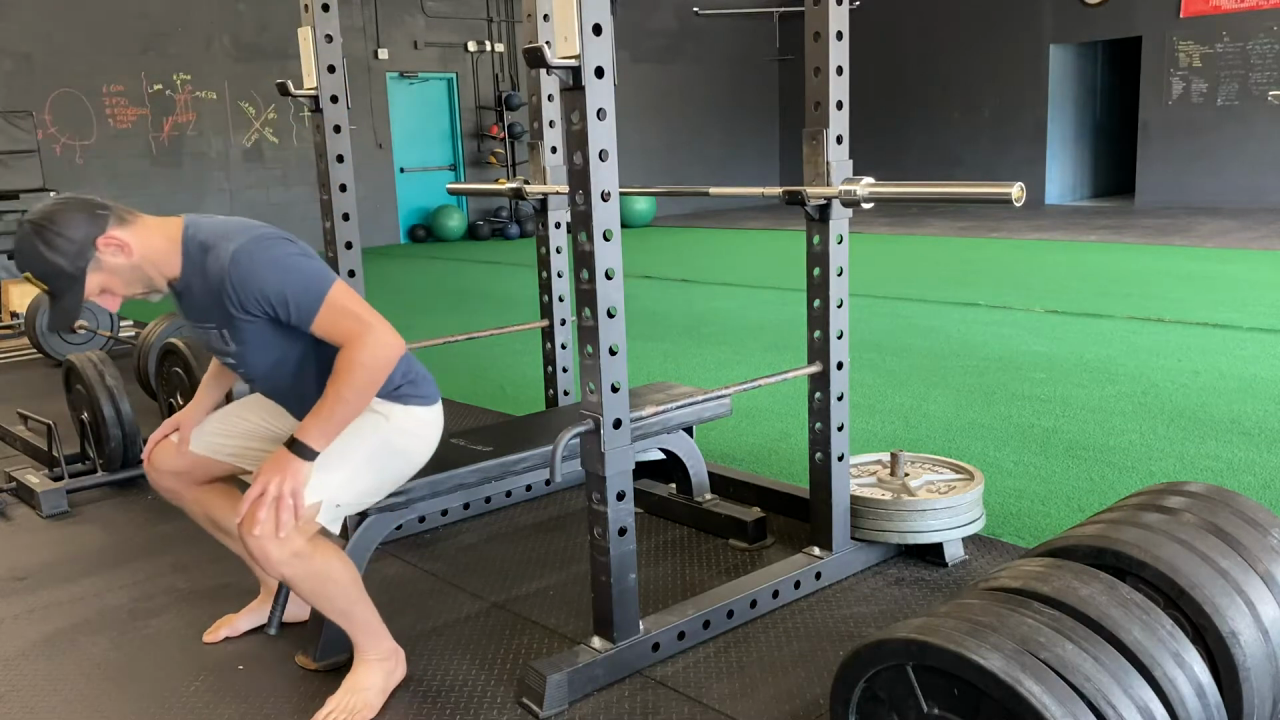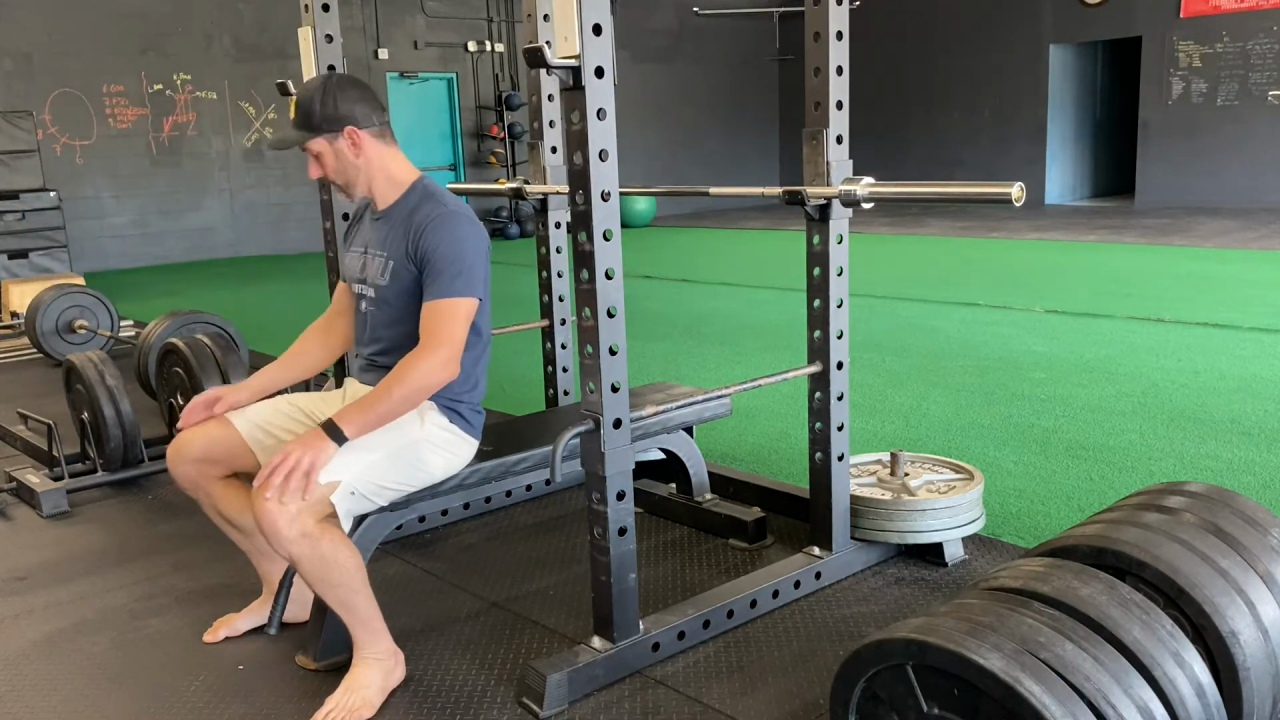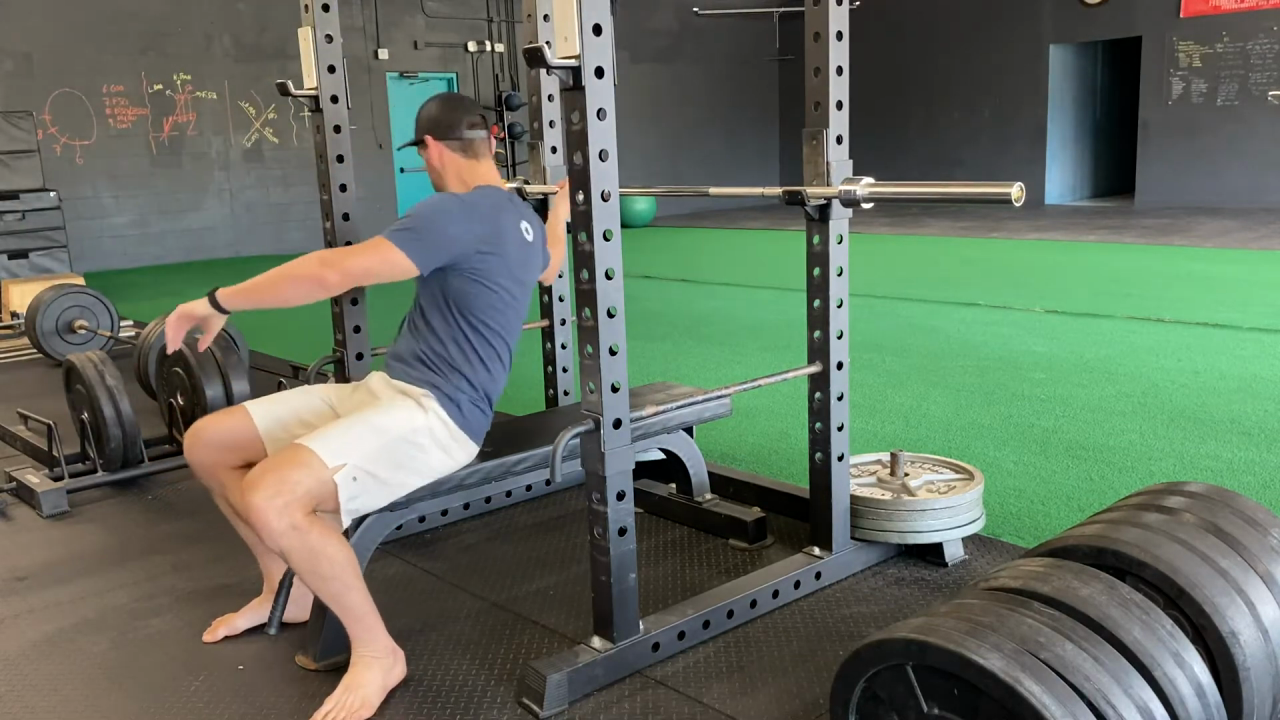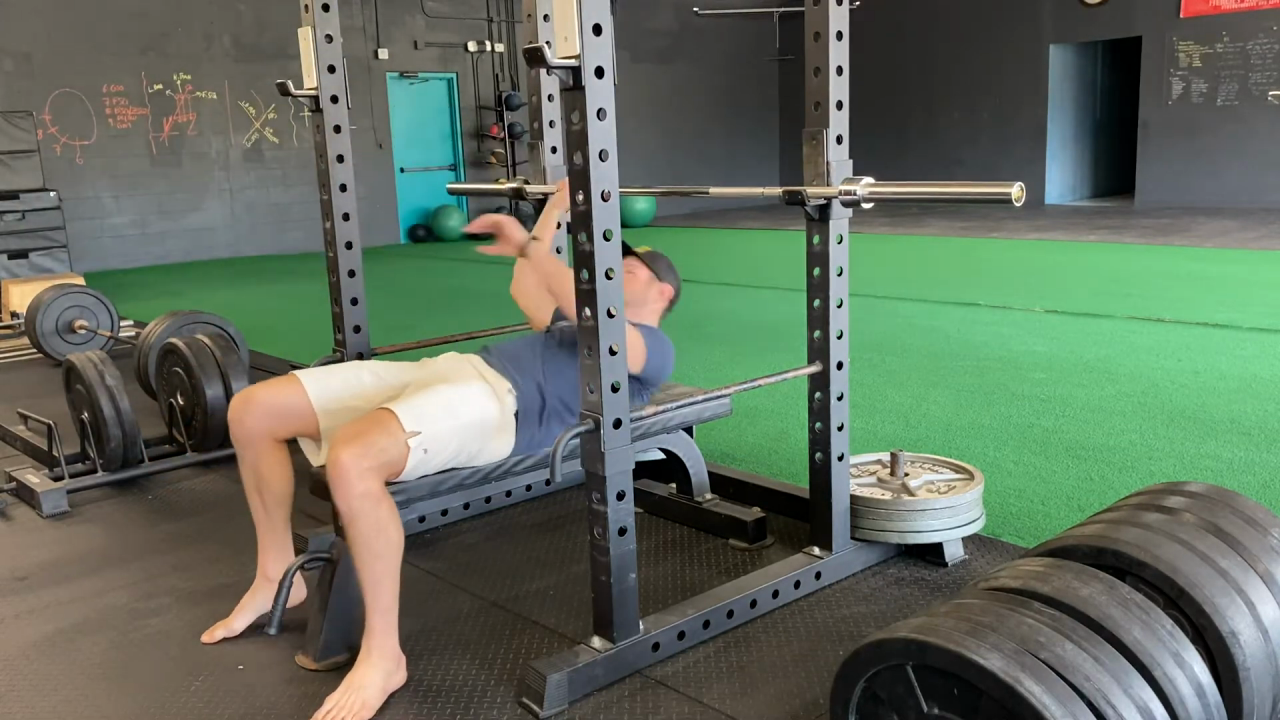
dt=1s
person 1, frame 1
left shoulder: (241, 256)
right shoulder: (179, 261)
left elbow: (377, 341)
left wrist: (300, 452)
right wrist: (201, 407)
left hip: (392, 408)
left knee: (267, 528)
right knee: (168, 463)
left ankle: (380, 655)
right ankle: (281, 593)
person 1, frame 2
left shoulder: (445, 224)
right shoulder: (364, 218)
left elbow: (439, 361)
right elbow: (337, 327)
left wrist: (332, 435)
right wrist: (245, 392)
left hip: (432, 418)
right hip: (362, 395)
left knee: (281, 504)
right knee: (190, 454)
left ankle: (378, 653)
right ankle: (284, 588)
person 1, frame 3
left shoulder: (457, 213)
right shoulder: (523, 221)
left elbow: (336, 271)
right elbow: (549, 267)
left wrist: (218, 301)
right wrist: (563, 204)
left hip: (434, 416)
right hip: (386, 388)
left knee: (269, 498)
right knee: (207, 443)
left ankle: (377, 652)
right ankle: (286, 588)
person 1, frame 4
left shoulder: (653, 351)
right elbow: (527, 289)
left wrist: (529, 245)
right wrist: (555, 210)
left hip: (494, 403)
left knee: (351, 461)
right knee: (251, 411)
left ankle: (382, 654)
right ankle: (275, 576)
